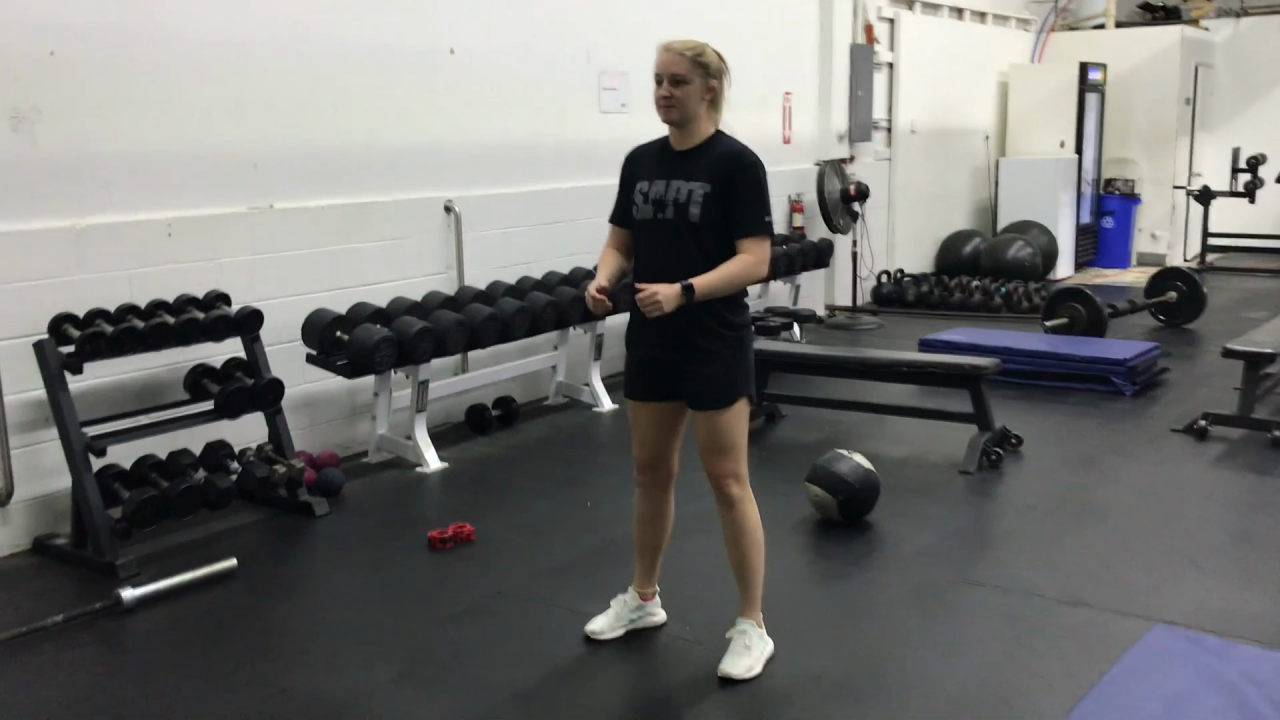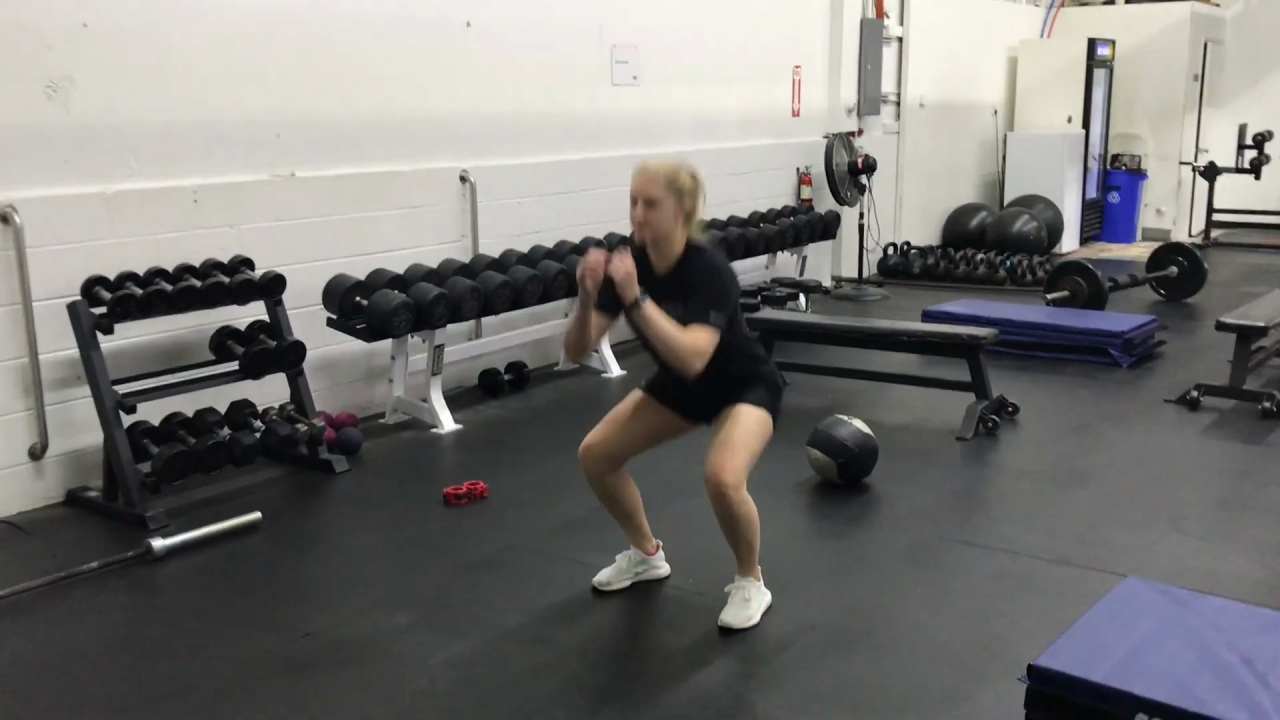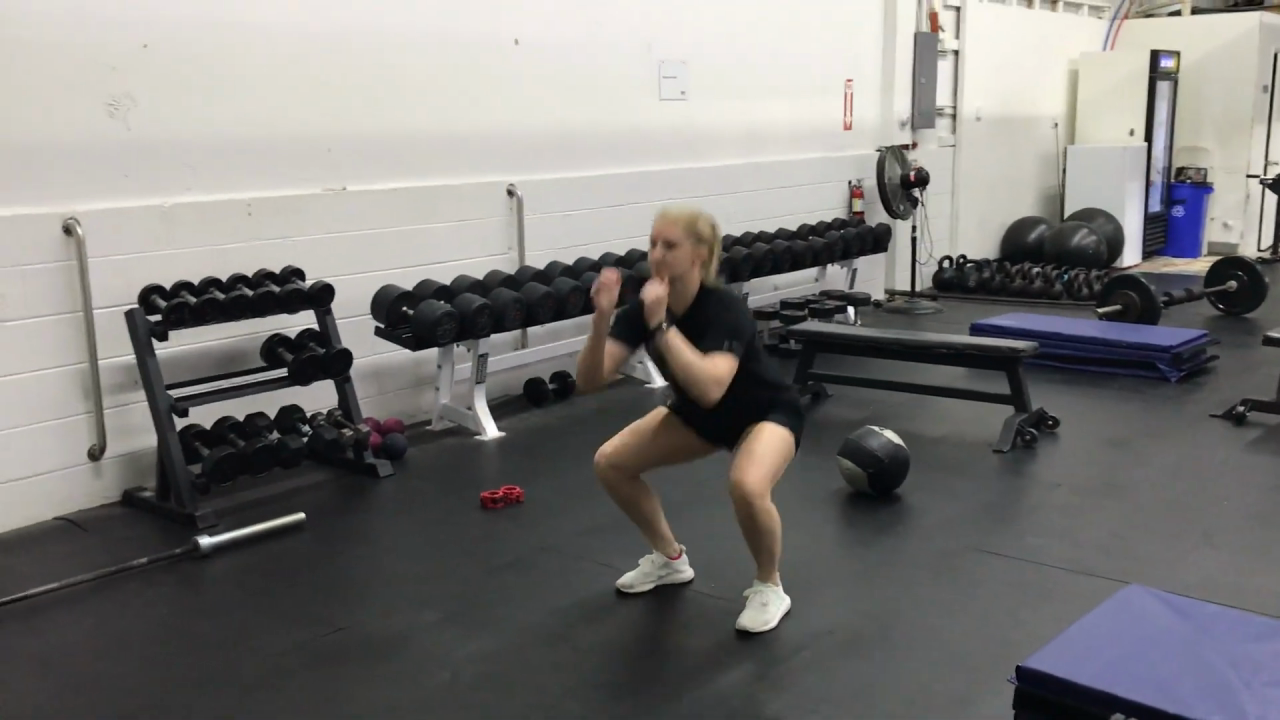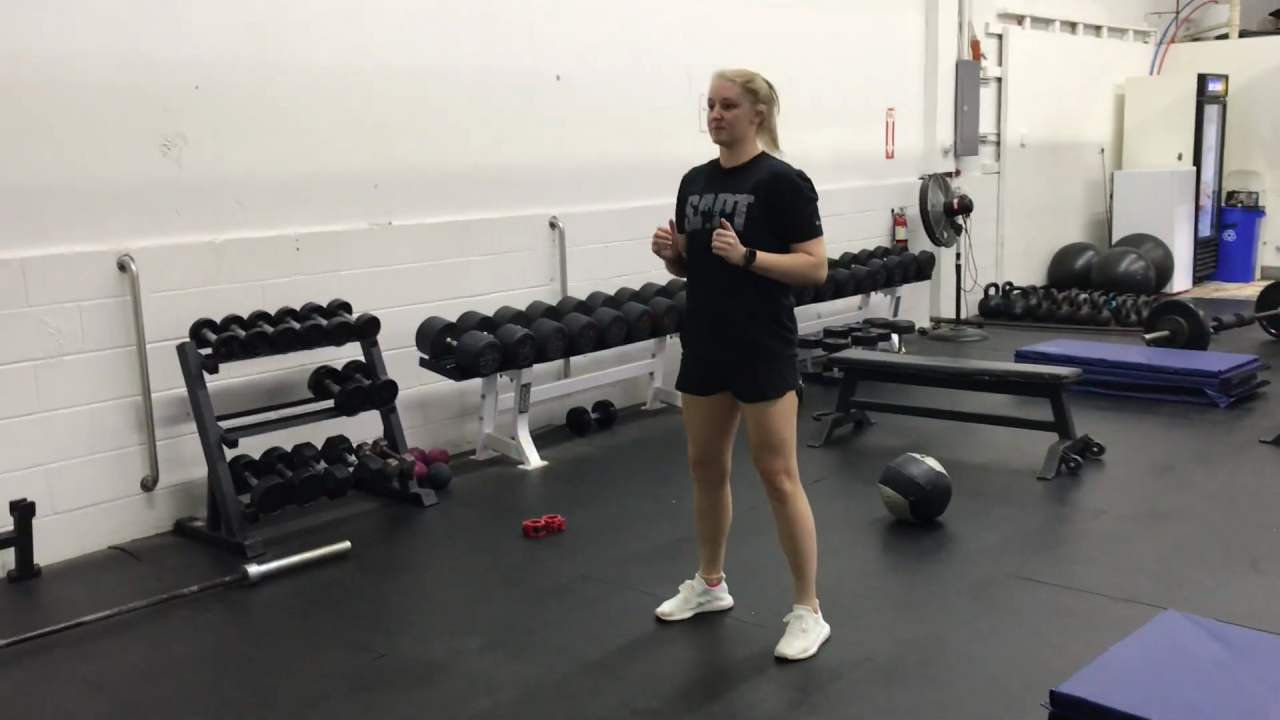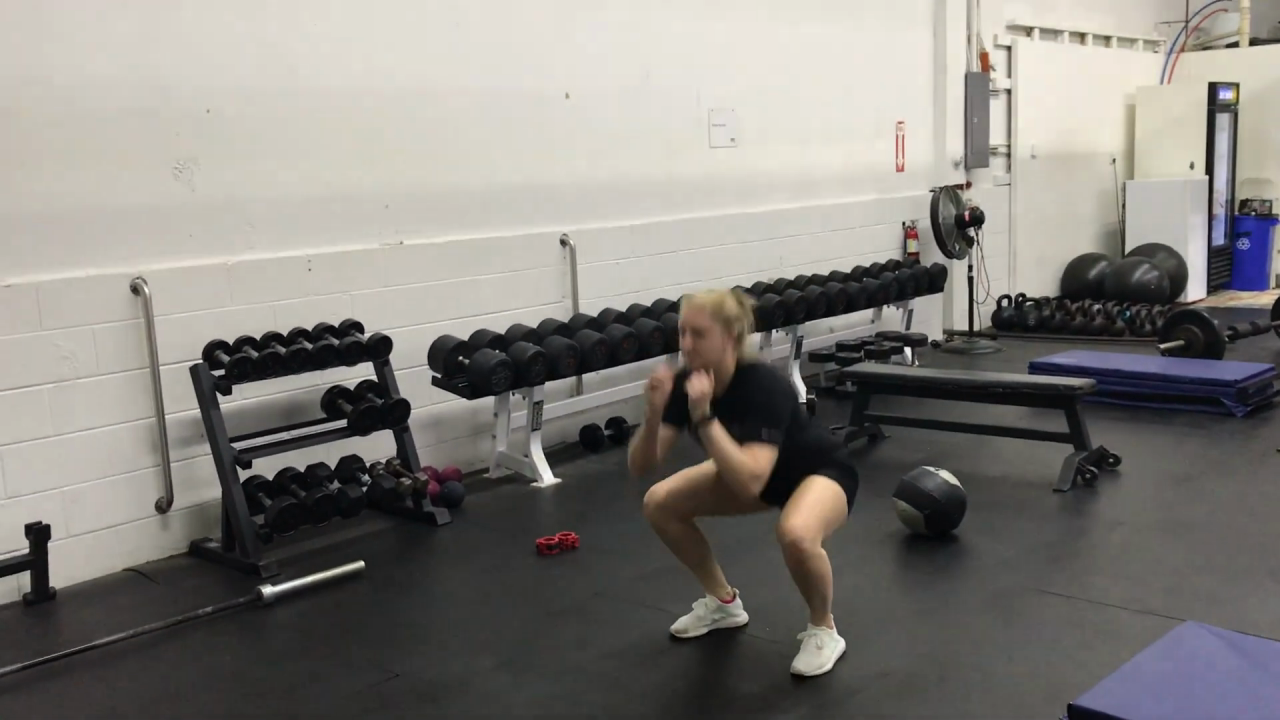
dt=0.7s
person 1, frame 1
left shoulder: (736, 163)
right shoulder: (639, 162)
left elbow: (755, 261)
right elbow: (620, 243)
left wrist: (683, 291)
right wrist: (602, 281)
left hip: (715, 346)
right hip: (649, 343)
left knee: (726, 480)
right knee: (650, 473)
left ankle: (752, 626)
right ankle: (643, 599)
person 1, frame 2
left shoulder: (711, 271)
right shoulder: (625, 264)
left elbow: (691, 358)
right elbow: (576, 350)
left wrist: (636, 299)
right wrist: (588, 296)
left hip: (746, 388)
right hip: (675, 385)
left knee: (722, 477)
right knee: (594, 455)
left ankle: (750, 580)
right ankle: (646, 554)
person 1, frame 3
left shoulder: (726, 308)
right shoulder: (643, 308)
left elbow: (709, 387)
right elbow: (590, 381)
left wrist: (661, 324)
right wrist: (601, 319)
left hip: (767, 413)
right hip: (696, 411)
left knee: (746, 486)
right knee: (610, 462)
left ankle: (769, 587)
right ankle: (669, 557)
person 1, frame 4
left shoulder: (783, 181)
right shoulder: (696, 180)
left elbow: (815, 268)
left wrist: (744, 254)
right wrist: (668, 250)
left hip: (762, 350)
right hip: (703, 346)
left knee: (778, 477)
right knee: (706, 469)
left ankle: (809, 611)
right ankle: (709, 585)
person 1, frame 5
left shoulder: (764, 388)
right shoulder: (688, 382)
left elbow: (749, 484)
right elbow: (640, 465)
left wrist: (704, 418)
right wrist: (654, 412)
left hip: (821, 471)
left knee: (795, 534)
right knee: (658, 504)
left ankle: (824, 628)
right ankle: (723, 601)
